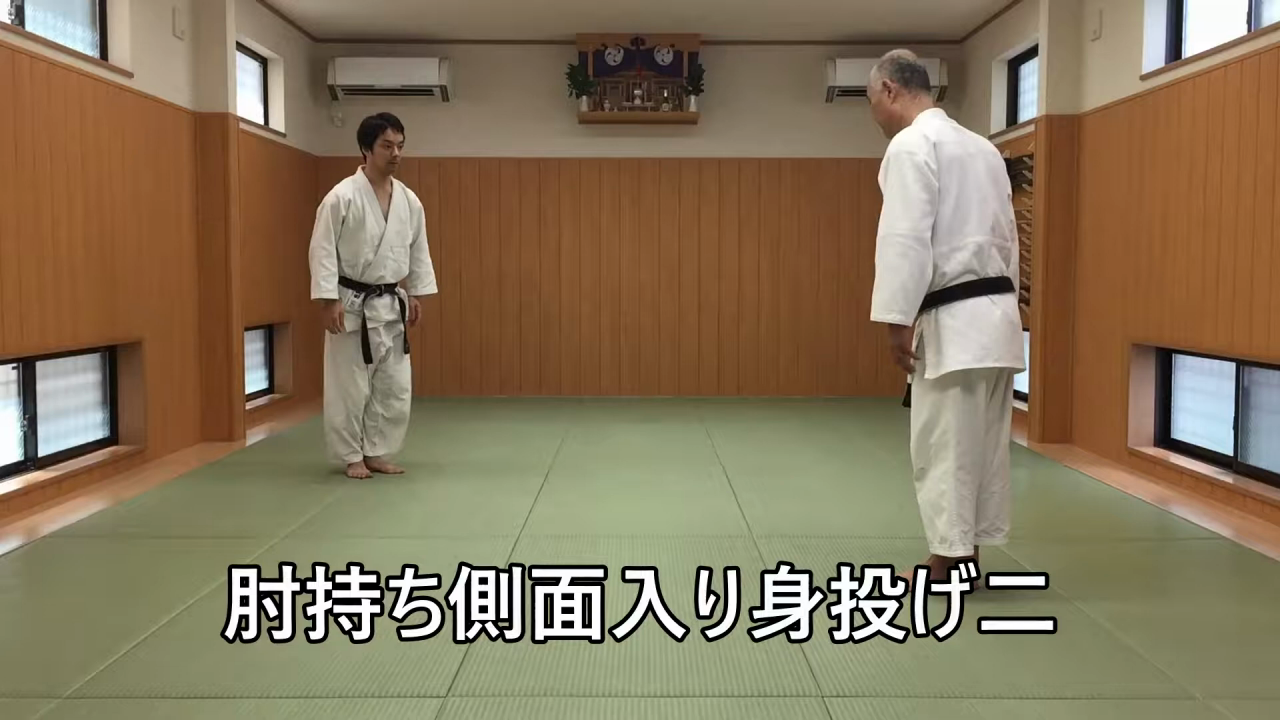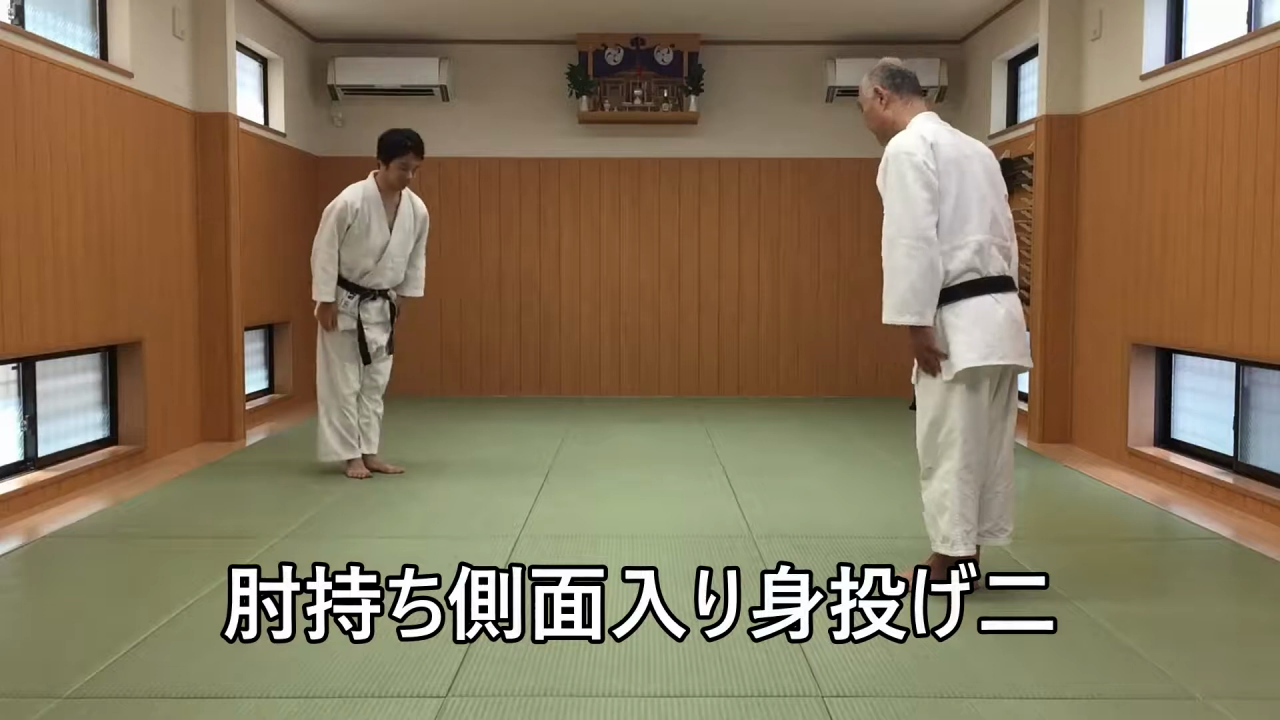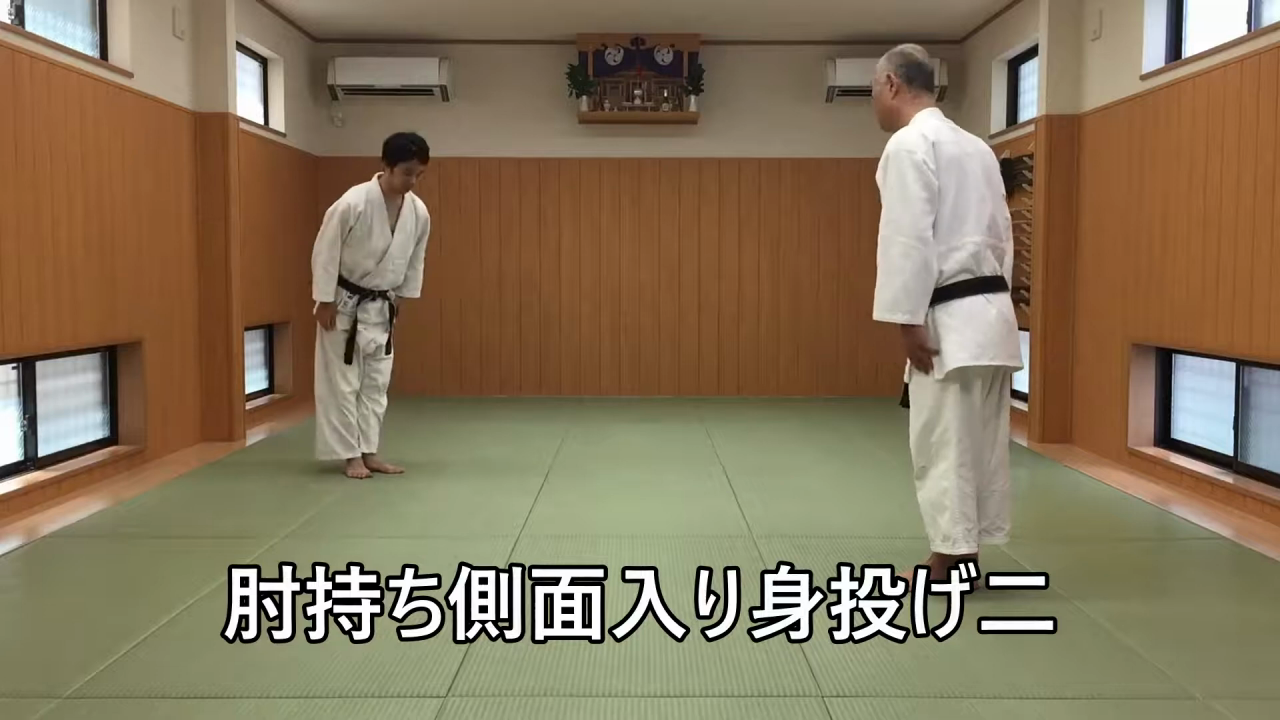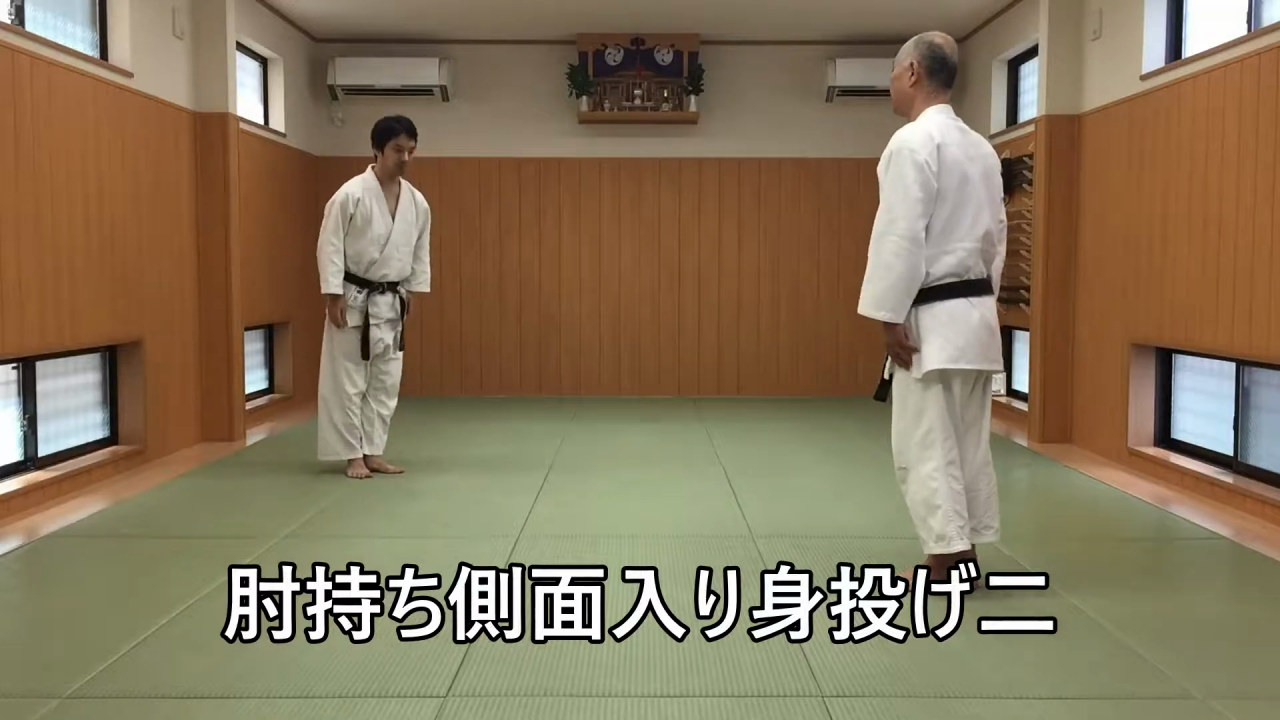
dt=0.2s
person 1, frame 1
left shoulder: (912, 145)
right shoulder: (983, 148)
left elbow: (906, 238)
right elbow: (1007, 235)
left wrist: (897, 320)
left hip: (954, 317)
right hip: (997, 311)
left knee: (944, 446)
right knee: (983, 443)
left ankle: (948, 560)
right ankle: (965, 552)
person 1, frame 2
left shoulder: (908, 148)
right shoulder: (974, 148)
left elbow: (912, 240)
right elbow: (1003, 234)
left wrist: (915, 322)
left hip: (960, 317)
right hip: (1000, 310)
left knee: (949, 445)
right knee: (987, 443)
left ankle: (950, 559)
right ankle: (965, 551)
person 1, frame 3
left shoulder: (910, 143)
right shoulder: (975, 146)
left elbow: (907, 238)
right elbow: (1001, 233)
left wrist: (907, 321)
left hip: (950, 315)
right hip: (992, 309)
left knee: (942, 445)
right knee: (982, 442)
left ankle: (951, 558)
right ankle: (967, 551)
person 1, frame 4
left shoulder: (914, 141)
right shoulder: (980, 147)
left elbow: (899, 238)
right elbow: (994, 236)
left wrist: (890, 318)
left hip: (933, 315)
right hip: (976, 310)
left knee: (924, 446)
right knee: (967, 442)
left ankle: (948, 558)
right ankle: (963, 549)
person 2, frame 1
left shoulder: (409, 200)
right shoulder: (342, 197)
left elbow: (419, 251)
right elbow: (322, 250)
left wrist: (418, 295)
right wrist: (329, 301)
left hip: (391, 304)
right hip: (352, 303)
left knee: (395, 386)
right knee: (350, 386)
left ankle: (376, 452)
right ankle: (352, 456)
person 2, frame 2
left shoulder: (417, 210)
right shoulder: (351, 201)
left elbow: (415, 258)
right elbow: (324, 251)
left wrist: (403, 297)
right wrist: (325, 302)
left hip: (381, 306)
right hip: (345, 303)
left knee: (374, 384)
right knee: (342, 383)
left ankle: (368, 452)
right ankle: (351, 455)
person 2, frame 3
left shoulder: (418, 212)
right shoulder: (354, 203)
left elbow: (414, 260)
right elbow: (326, 252)
left wrist: (402, 298)
right wrist: (325, 302)
left hip: (380, 306)
right hip: (345, 303)
left knee: (376, 383)
right knee: (341, 382)
left ankle: (368, 452)
right ankle: (350, 455)
person 2, frame 4
left shoulder: (416, 201)
right shoulder: (351, 194)
left elbow: (420, 251)
right elbow: (330, 247)
left wrist: (411, 292)
right wrist: (334, 297)
left hip: (391, 302)
right hip: (354, 299)
left knee: (385, 383)
right knee: (347, 382)
left ankle: (372, 452)
right ankle: (351, 455)
